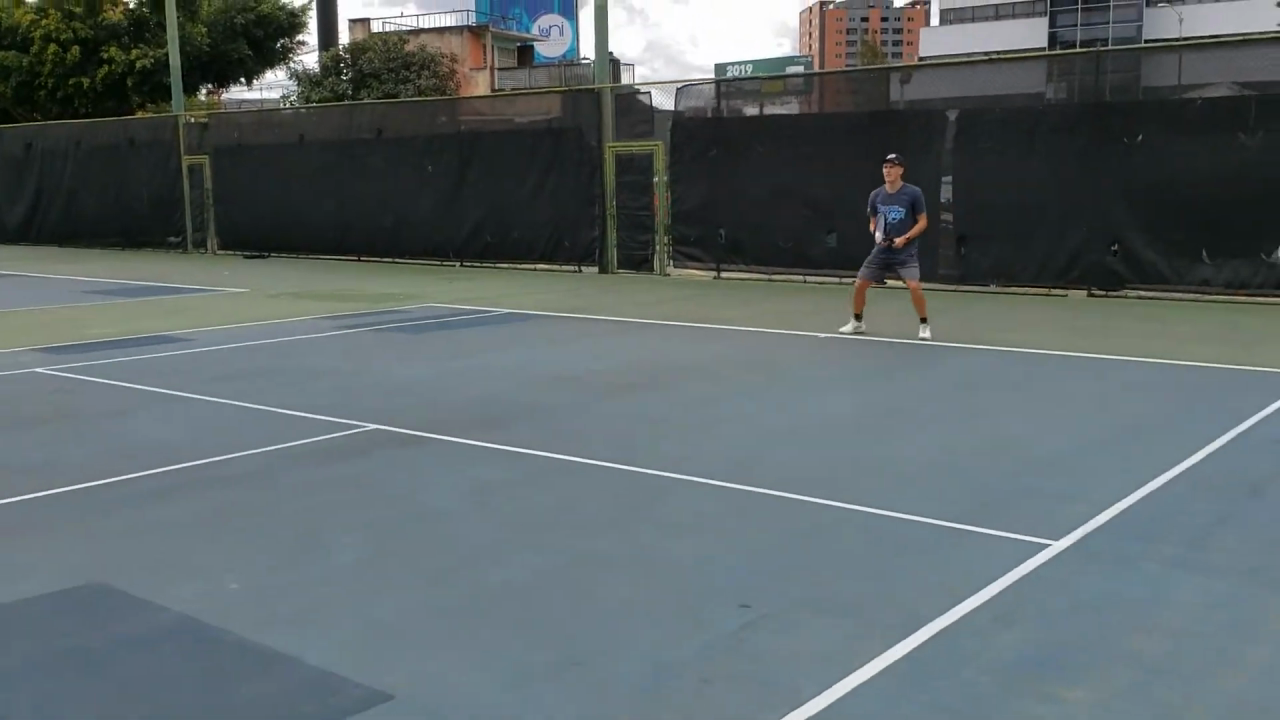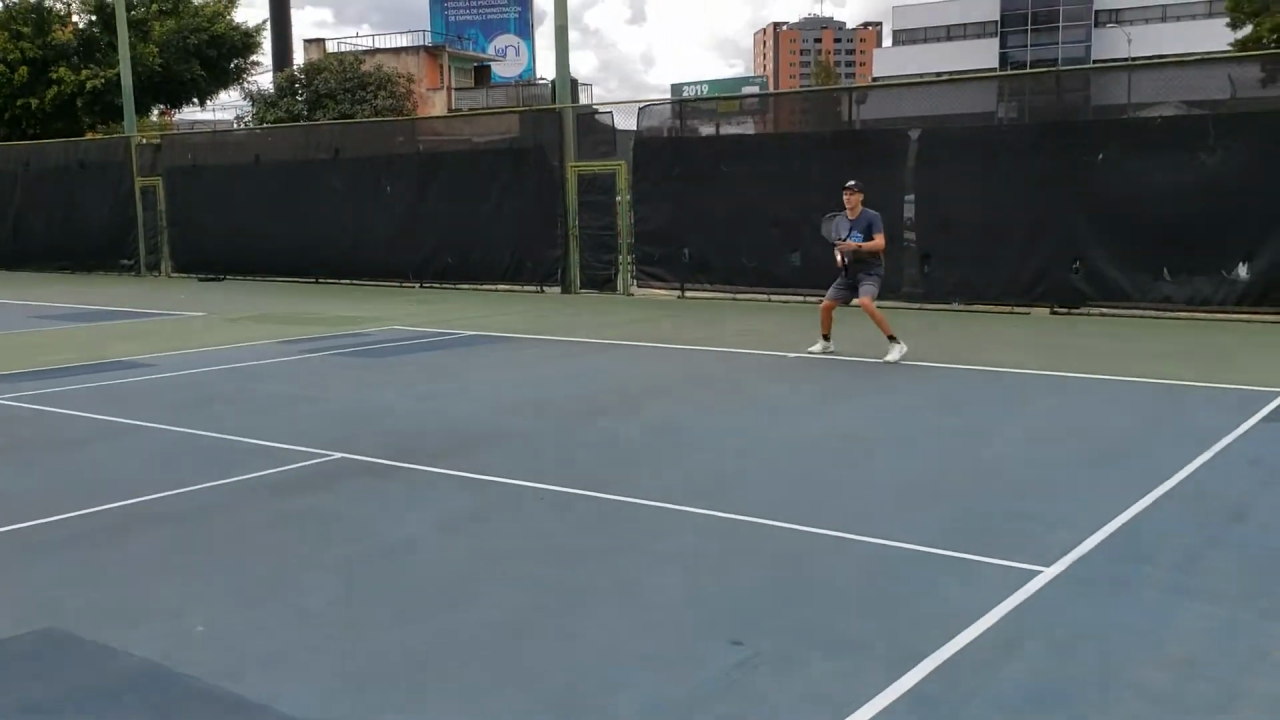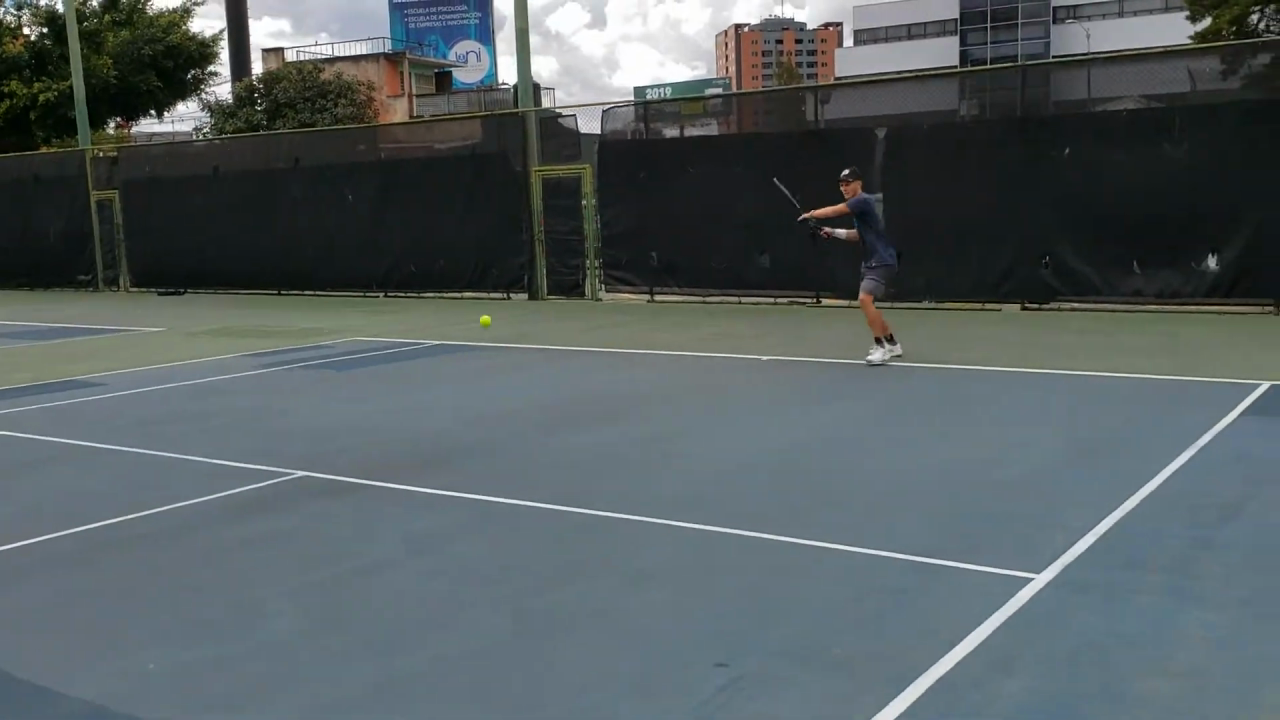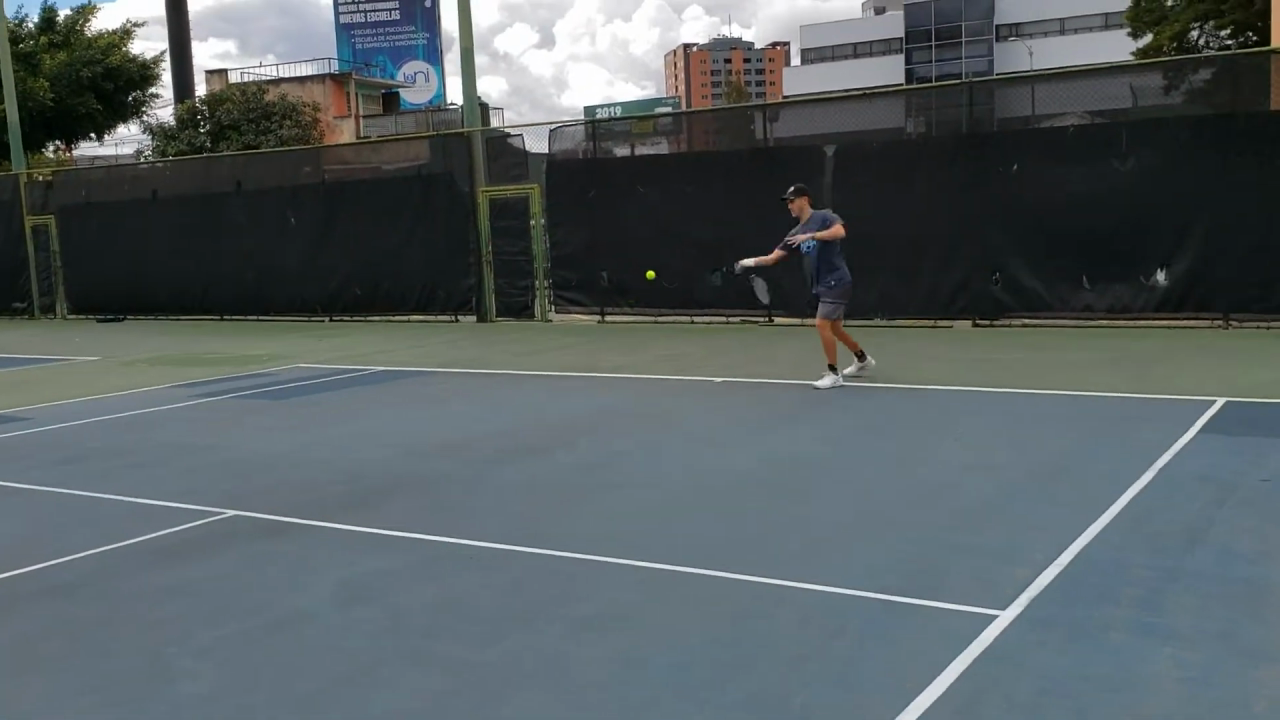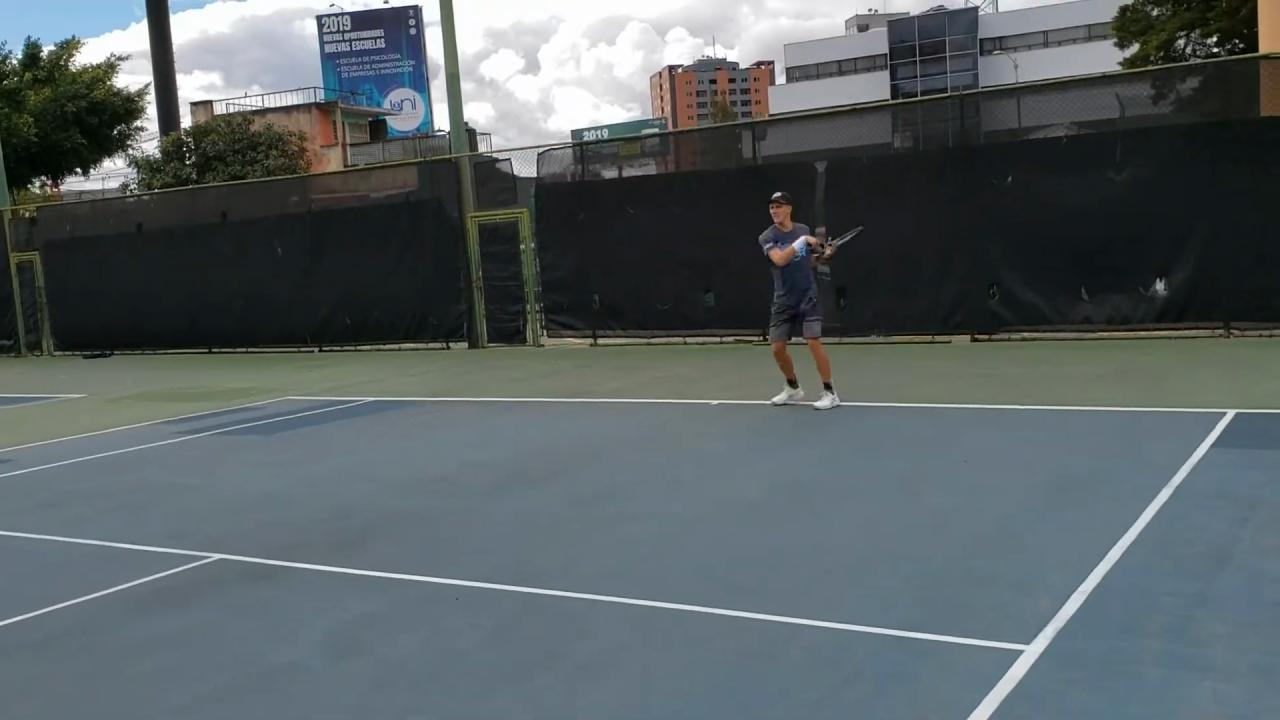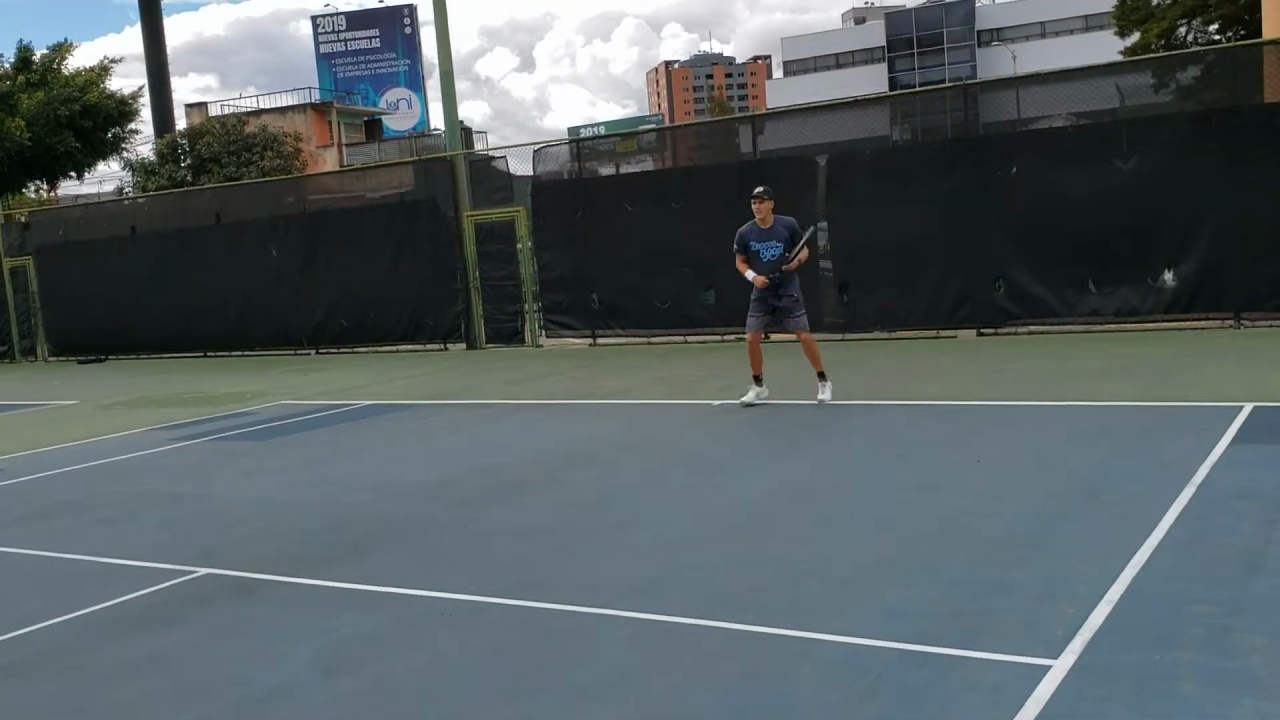
dt=0.5s
person 1, frame 1
left shoulder: (914, 193)
right shoulder: (875, 195)
left elbow: (923, 222)
left wrist: (904, 238)
right wrist: (877, 235)
left hip: (905, 251)
right hip: (882, 251)
left knee: (914, 286)
right knee: (859, 286)
left ankle: (924, 325)
right ankle: (857, 321)
person 1, frame 2
left shoulder: (872, 217)
right shoulder: (838, 221)
left elbow: (880, 244)
left wrist: (856, 246)
right wrist: (840, 256)
left hip: (870, 272)
right hip: (849, 273)
left knee: (866, 304)
right knee: (825, 306)
left ankle: (896, 344)
right ankle: (825, 342)
person 1, frame 3
left shoulder: (863, 200)
right shoulder: (859, 202)
left elbow: (833, 211)
left wrist: (810, 214)
right wrist: (834, 232)
left hip: (883, 262)
right hip: (874, 262)
left knee: (864, 299)
right knee: (867, 304)
left ankle: (881, 348)
right ankle: (892, 345)
person 1, frame 4
left shoulder: (824, 216)
right shoulder: (796, 233)
left elbow: (840, 233)
right elbow: (774, 257)
left wrist: (811, 235)
right wrist: (750, 262)
left hip: (837, 281)
right hip: (823, 284)
left knee: (822, 325)
right knee: (834, 328)
left ankle: (833, 374)
right ankle: (862, 360)
person 1, frame 5
left shoulder: (804, 230)
right shoulder: (767, 236)
right elbow: (779, 260)
left wrist: (824, 254)
right wrist: (802, 242)
left hip: (808, 298)
right hip: (783, 302)
left knee: (814, 343)
right knee: (777, 348)
left ankle: (829, 393)
right ankle: (793, 388)
person 1, frame 6
left shoulder: (789, 224)
right shoulder: (744, 233)
left elbow: (803, 249)
right elbow: (740, 263)
left wrist: (798, 260)
right wrist: (752, 276)
left hip: (788, 292)
right hip: (761, 295)
left knee: (805, 338)
right knee: (752, 339)
left ankle: (823, 382)
right ankle: (758, 387)
